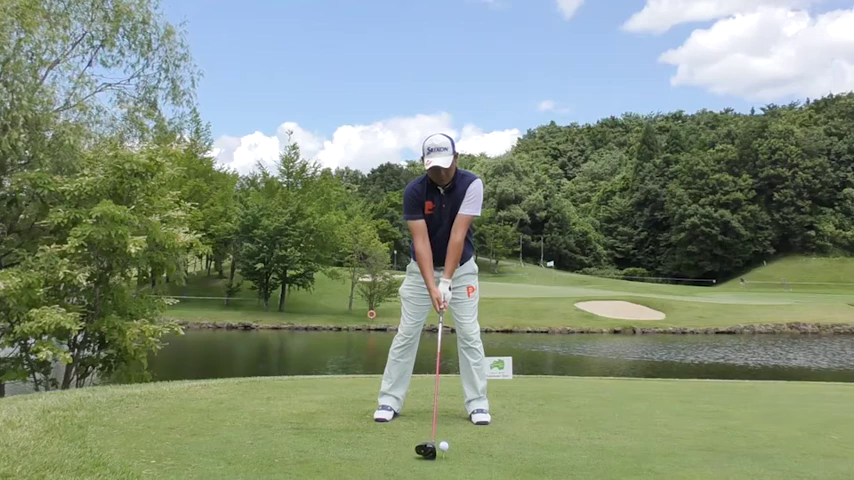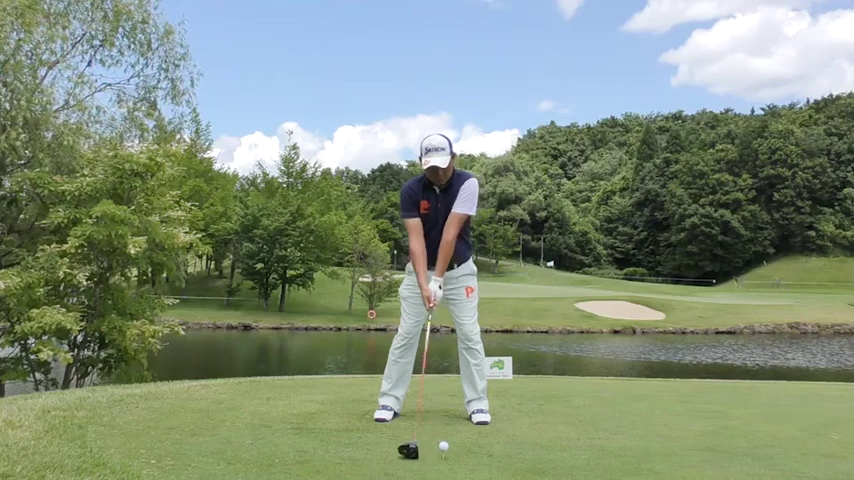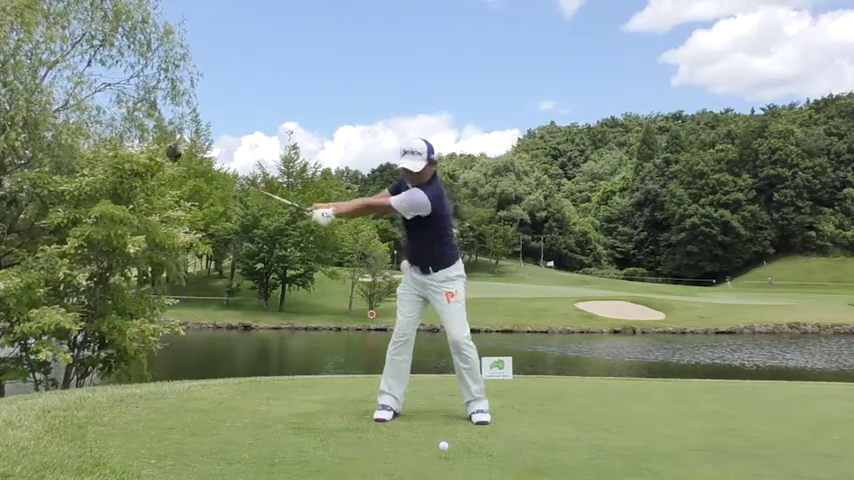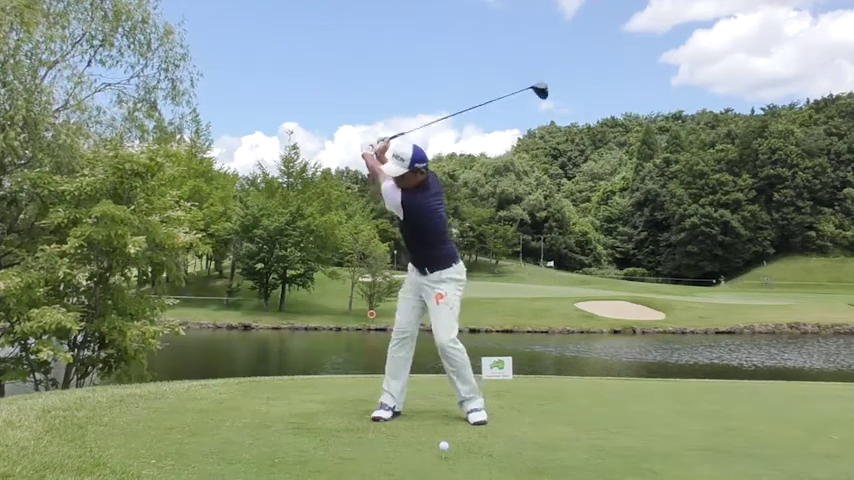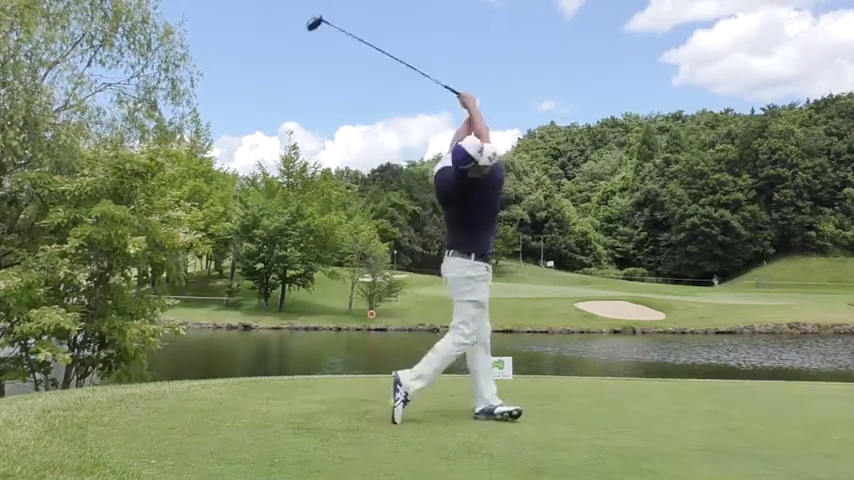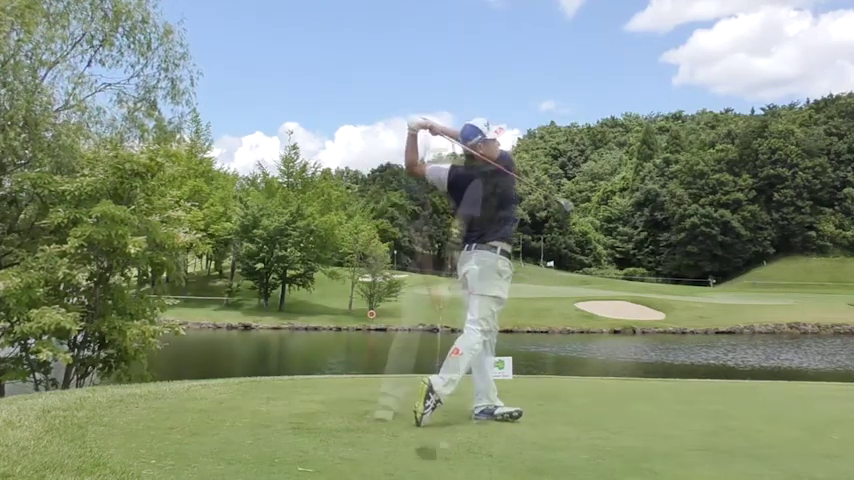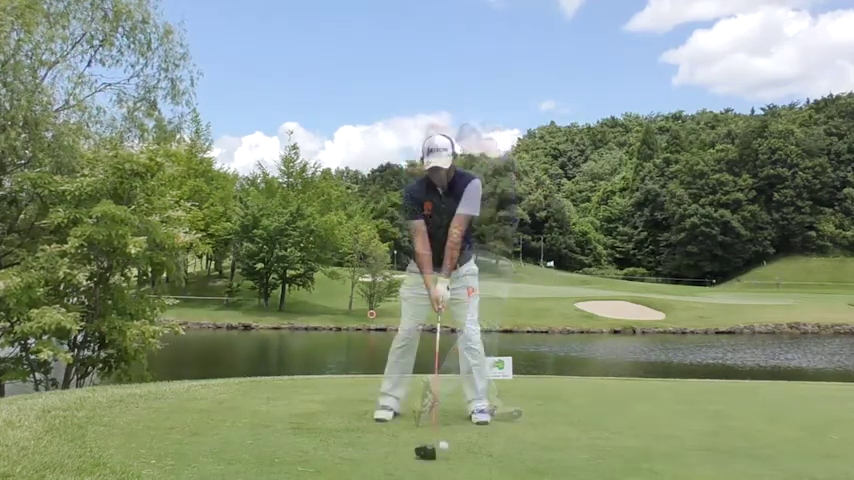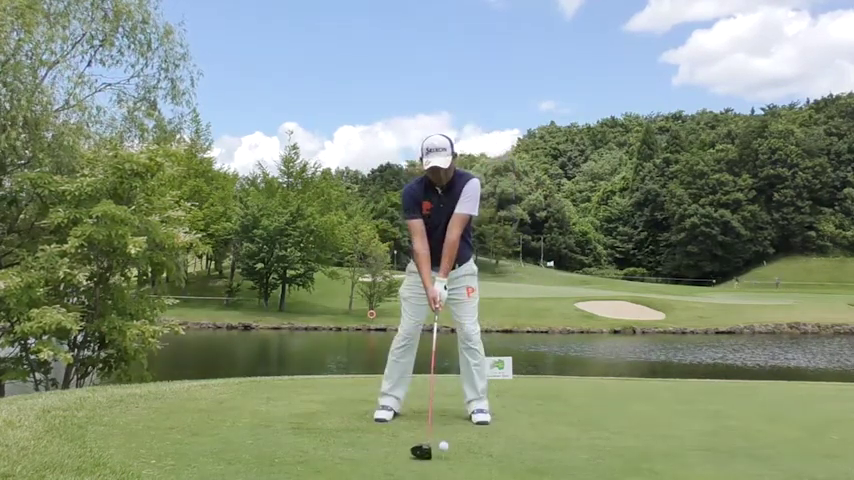
dt=0.5s
person 1, frame 1
left shoulder: (471, 184)
right shoulder: (414, 191)
left elbow: (457, 235)
right elbow: (421, 241)
left wrist: (446, 281)
right wrist: (431, 286)
left hip: (461, 270)
right hip: (421, 270)
left knee: (469, 334)
right knee: (406, 334)
left ankle: (477, 404)
right ankle: (389, 401)
person 1, frame 2
left shoulder: (467, 184)
right shoulder: (410, 190)
left elbow: (451, 233)
right elbow: (416, 239)
left wrist: (438, 279)
right wrist: (423, 283)
left hip: (459, 270)
right hip: (420, 269)
left knee: (469, 334)
right knee: (406, 334)
left ankle: (477, 403)
right ankle: (389, 401)
person 1, frame 3
left shoulder: (424, 196)
right shoulder: (411, 182)
left elbow: (374, 205)
right elbow: (375, 201)
left wrist: (334, 212)
right wrist: (334, 206)
left hip: (444, 275)
right hip: (414, 272)
left knee: (458, 337)
right knee: (402, 335)
left ankle: (477, 403)
right ankle: (389, 401)
person 1, frame 4
left shoulder: (403, 199)
right shoulder: (430, 180)
left elbow: (377, 173)
right elbow: (387, 173)
left wrist: (370, 156)
right wrist: (381, 154)
left hip: (444, 275)
right hip: (418, 273)
left knee: (445, 340)
right knee: (402, 333)
left ankle: (472, 402)
right ankle: (391, 401)
person 1, frame 5
left shoulder: (443, 177)
right shoulder: (492, 179)
left elbow: (475, 142)
right elbow: (486, 137)
left wrist: (470, 113)
right wrist: (474, 108)
left hip: (457, 262)
right hip: (470, 266)
left knee: (479, 335)
right knee: (461, 335)
left ankle: (486, 402)
right ankle: (409, 382)
person 1, frame 6
left shoulder: (457, 176)
right shoulder: (504, 166)
left elbow: (412, 167)
left wrist: (413, 132)
right wrist: (440, 129)
left hip: (472, 256)
right hip: (491, 258)
left knee: (483, 332)
right knee: (477, 330)
left ankle: (486, 402)
right ankle: (439, 387)
person 1, frame 7
left shoulder: (470, 183)
right shoulder: (413, 191)
left elbow: (456, 234)
right elbow: (421, 241)
left wrist: (445, 281)
right wrist: (431, 286)
left hip: (461, 269)
right hip: (422, 270)
left knee: (470, 333)
right knee: (406, 333)
left ankle: (478, 403)
right ankle: (389, 400)
person 1, frame 8
left shoulder: (469, 184)
right shoulder: (412, 191)
left elbow: (454, 233)
right elbow: (419, 241)
left wrist: (442, 280)
right wrist: (429, 285)
left hip: (460, 270)
right hip: (421, 270)
left knee: (469, 333)
right knee: (406, 333)
left ankle: (478, 403)
right ankle: (389, 401)
